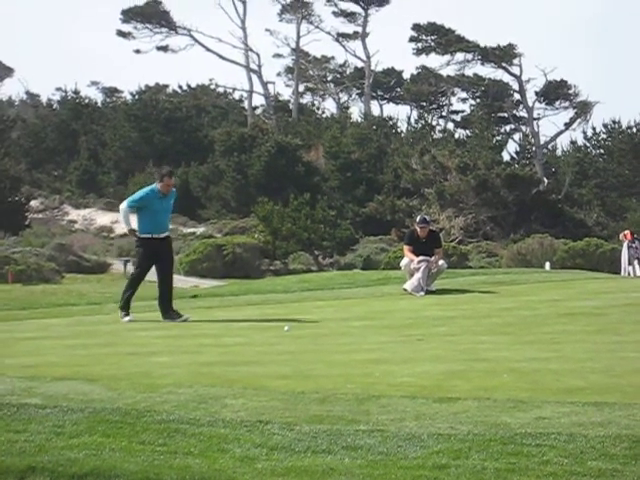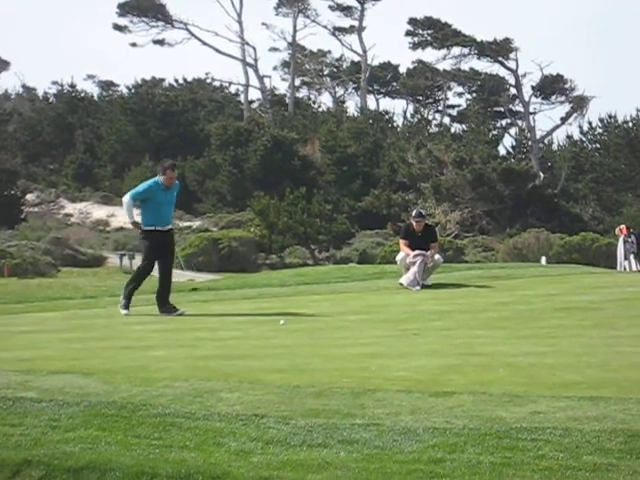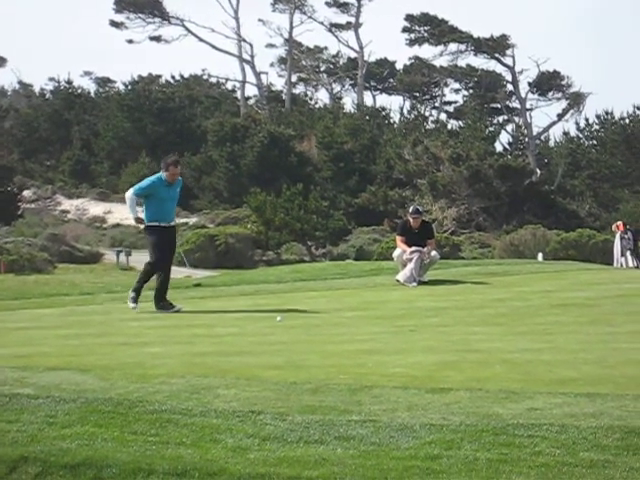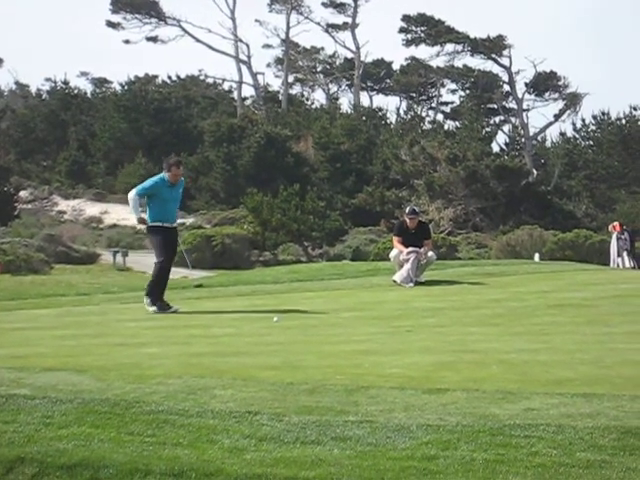
dt=0.1s
person 1, frame 1
left shoulder: (173, 193)
right shoulder: (146, 194)
right elbow: (124, 206)
right wrist: (129, 227)
left hip: (164, 239)
right hip: (147, 240)
left knee: (166, 276)
right knee: (138, 274)
left ankle: (167, 311)
right ankle: (124, 308)
person 1, frame 2
left shoulder: (176, 186)
right shoulder: (149, 187)
right elbow: (127, 199)
right wrist: (132, 220)
left hip: (167, 232)
right hip: (150, 233)
left knee: (166, 269)
right knee: (146, 267)
left ankle: (164, 304)
right ankle: (126, 298)
person 1, frame 3
left shoulder: (178, 182)
right shoulder: (152, 183)
right elbow: (129, 194)
right wrist: (135, 215)
left hip: (170, 228)
right hip: (154, 228)
left knee: (166, 265)
right knee: (156, 262)
left ankle: (160, 300)
right ankle: (135, 291)
person 1, frame 4
left shoulder: (181, 183)
right shoulder: (155, 183)
right elbow: (133, 195)
right wrist: (138, 216)
left hip: (172, 228)
right hip: (156, 228)
left knee: (167, 265)
right knee: (162, 261)
left ankle: (157, 300)
right ankle: (150, 295)
